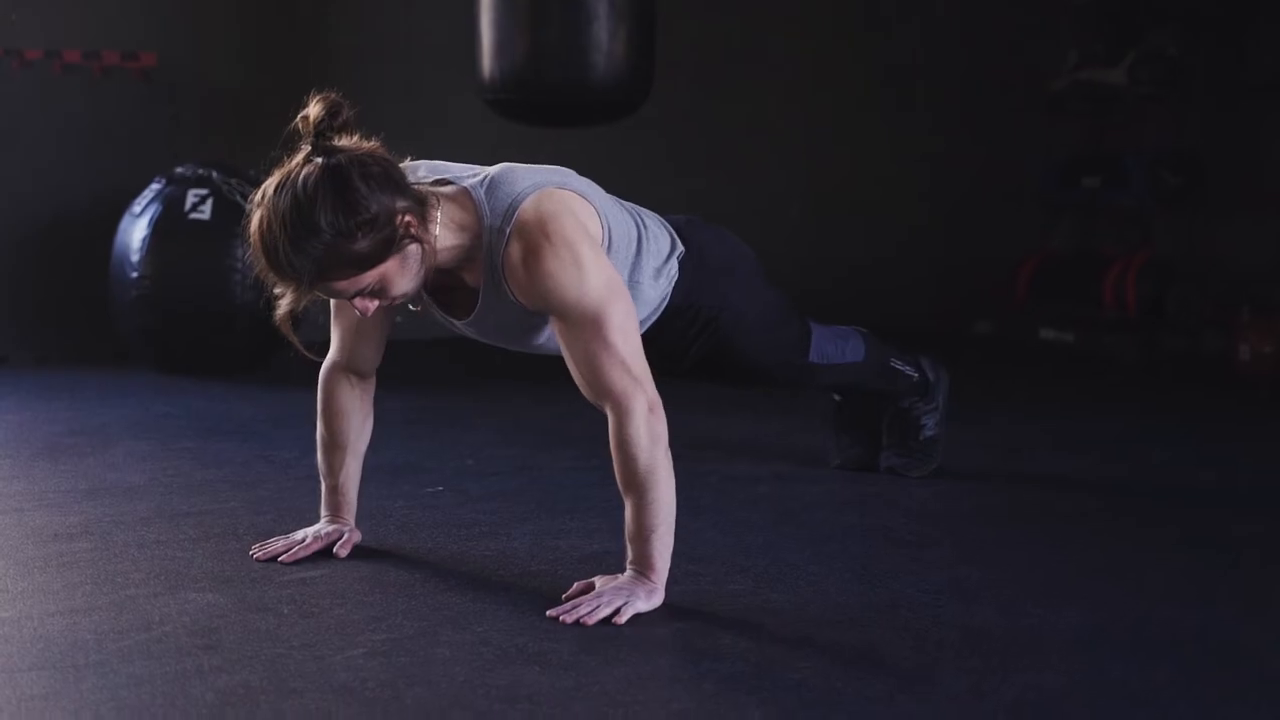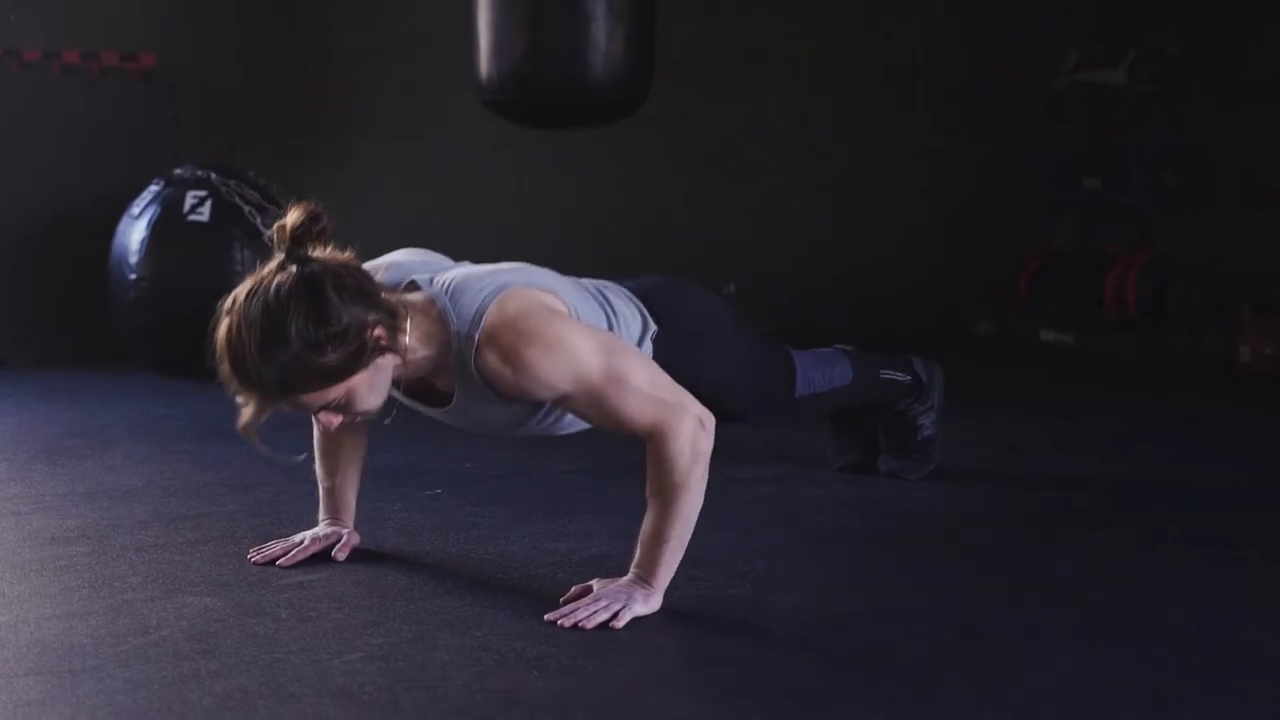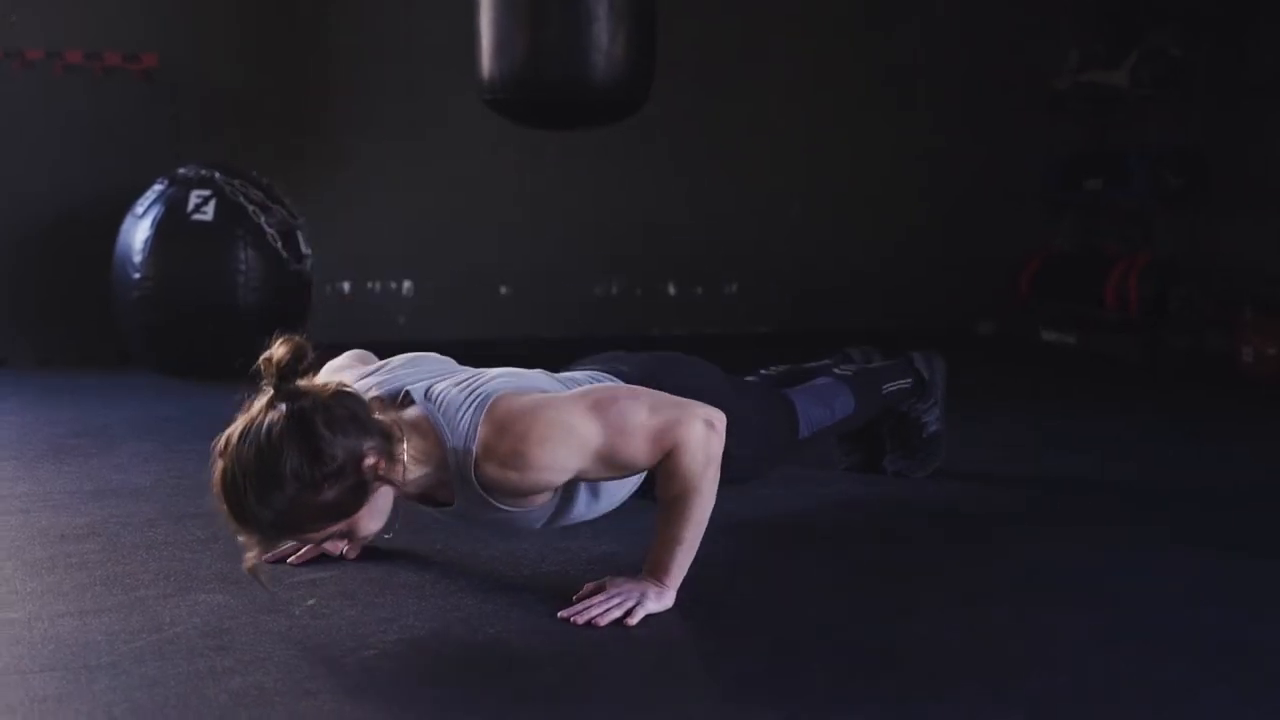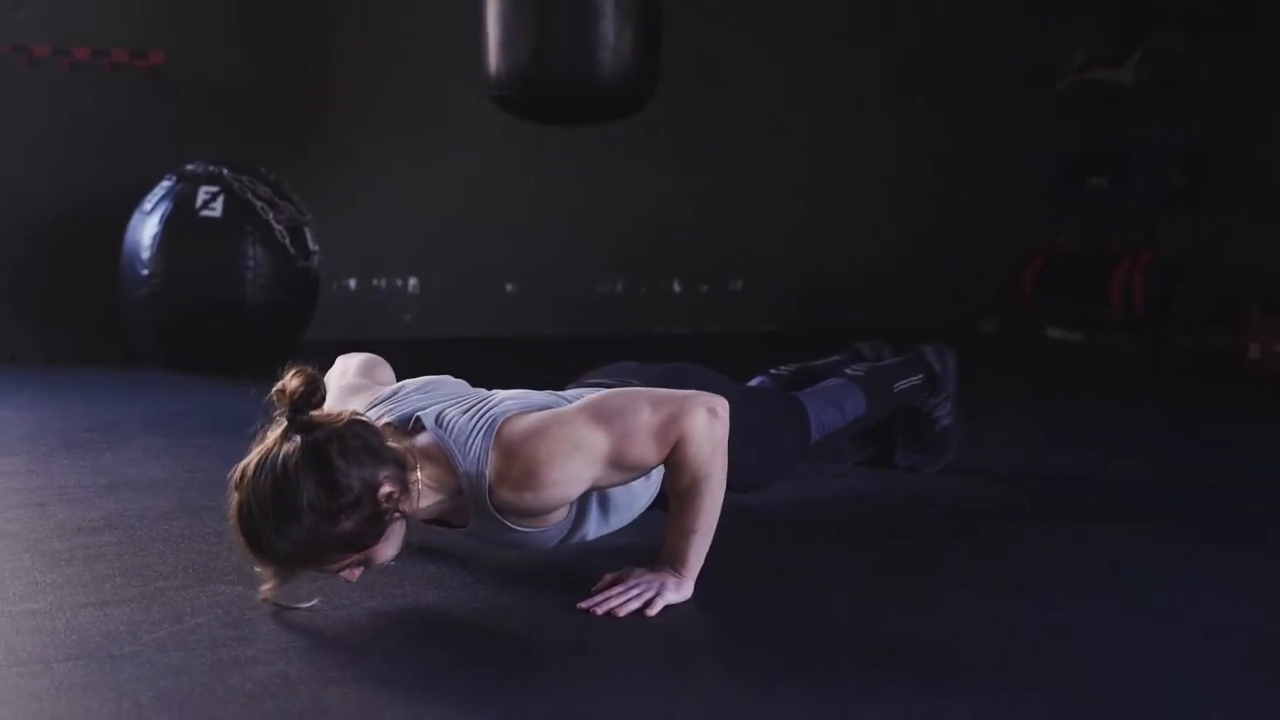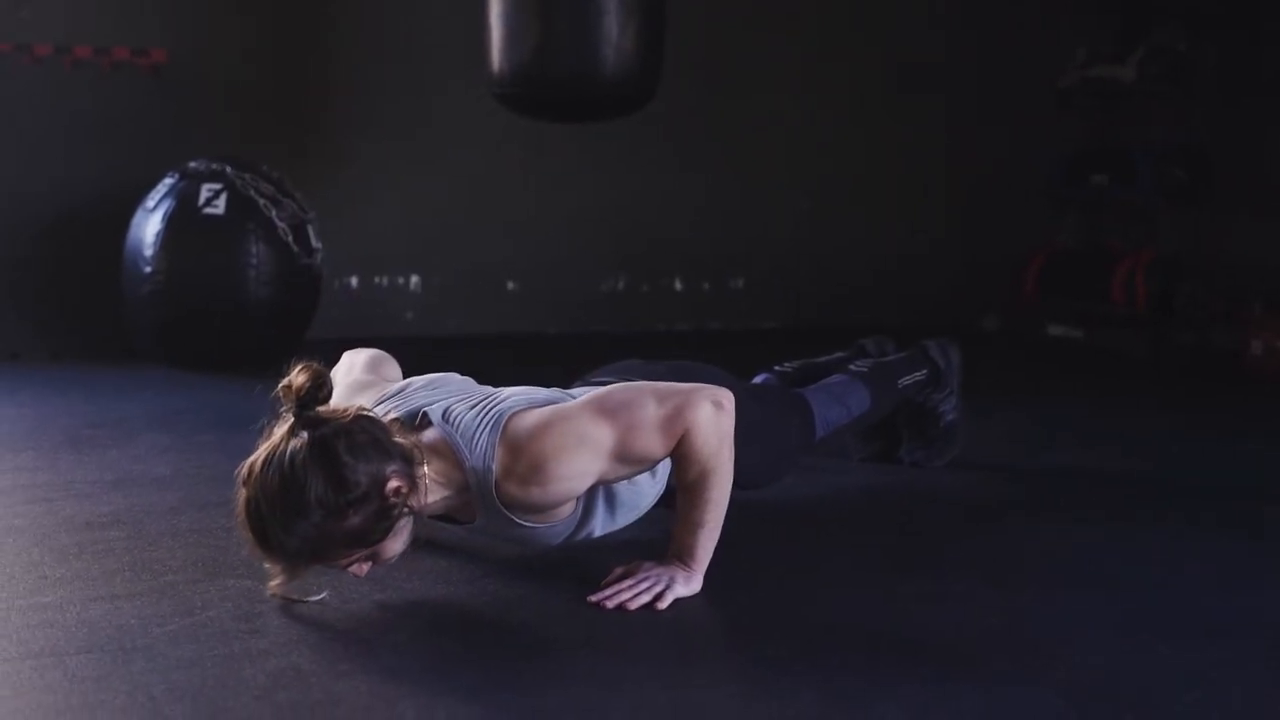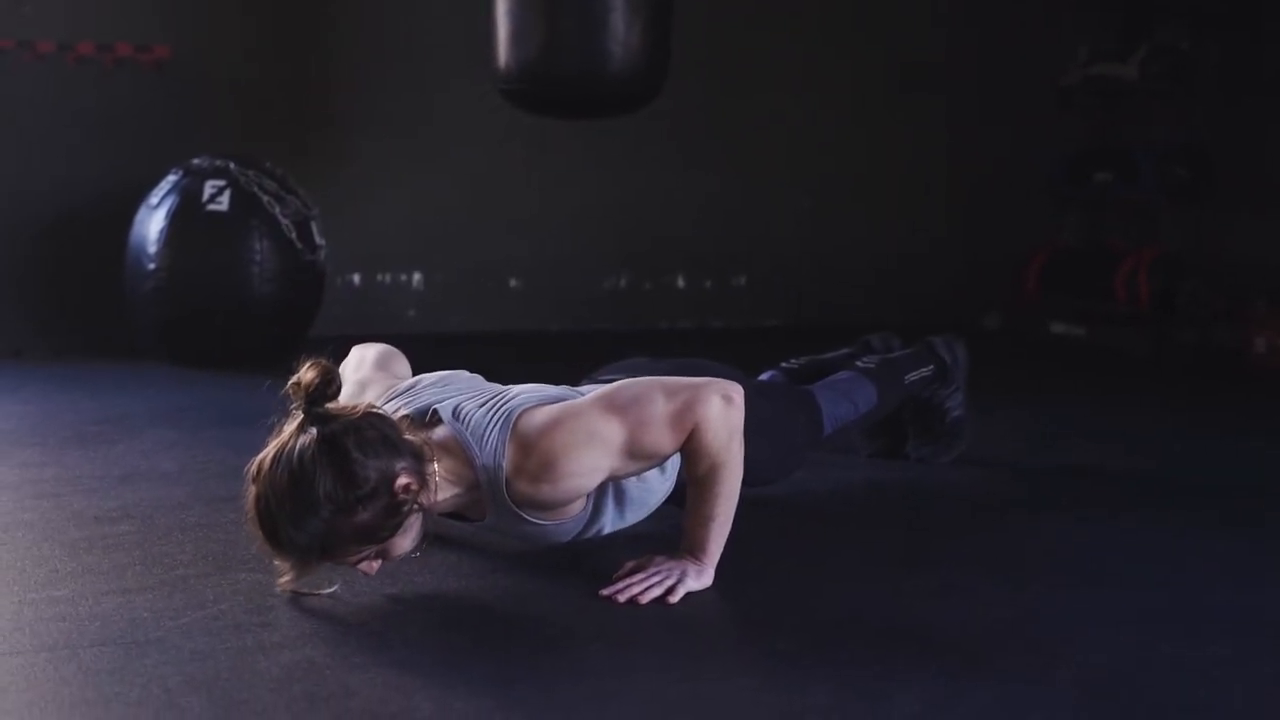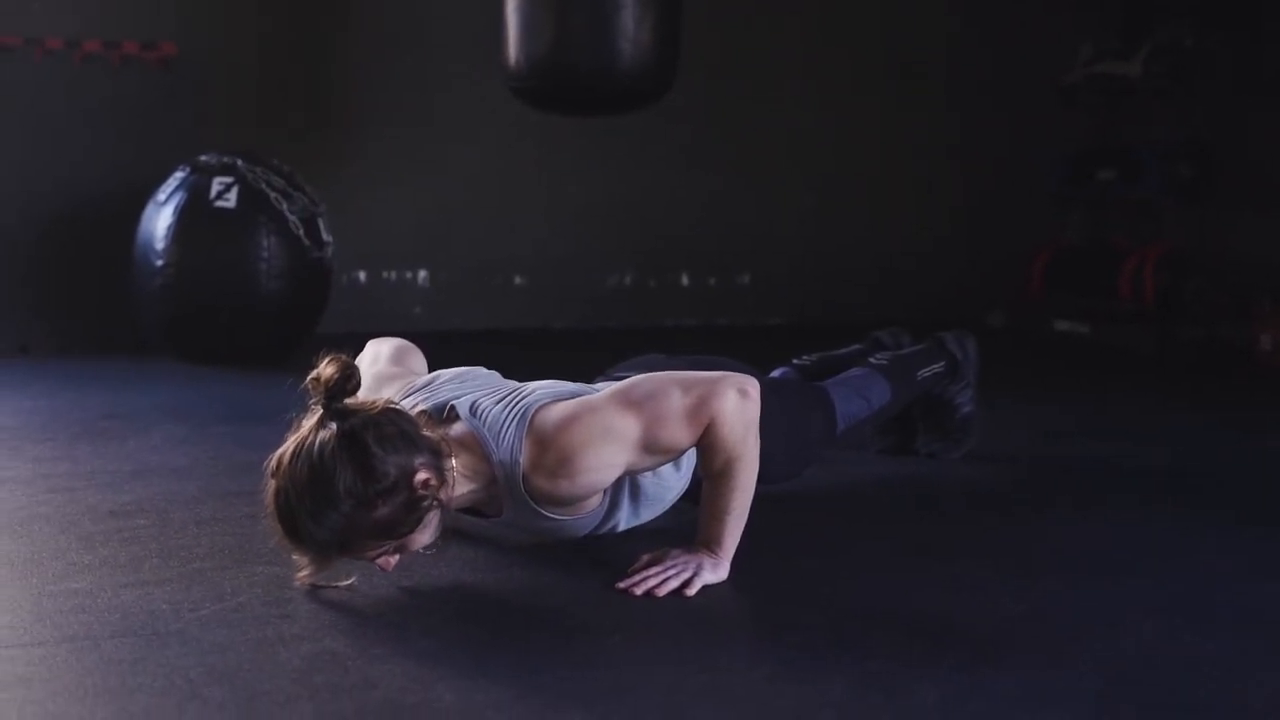
dt=0.7s
person 1, frame 1
left shoulder: (539, 239)
right shoulder: (376, 224)
left elbow: (635, 406)
right elbow: (347, 371)
left wrist: (648, 578)
right wrist: (337, 514)
left hip: (690, 282)
right hip: (624, 298)
left knee: (798, 355)
right knee: (792, 368)
left ankle: (912, 382)
right ankle: (861, 409)
person 1, frame 2
left shoulder: (511, 338)
right shoulder: (355, 310)
left elbow: (686, 425)
right elbow: (340, 409)
left wrist: (646, 584)
right wrist: (337, 519)
left hip: (666, 339)
right hip: (600, 327)
left knee: (787, 383)
right knee: (791, 383)
left ankle: (906, 384)
right ankle: (857, 409)
person 1, frame 3
left shoulder: (506, 448)
right shoulder: (343, 402)
left elbow: (699, 431)
left wrist: (660, 583)
right wrist: (339, 527)
left hip: (676, 414)
right hip: (596, 392)
left knee: (788, 417)
right knee: (775, 401)
left ankle: (906, 381)
right ankle: (840, 368)
person 1, frame 4
left shoulder: (520, 471)
right shoulder: (357, 420)
left elbow: (699, 416)
right elbow: (359, 361)
left wrist: (679, 573)
right wrist: (357, 524)
left hip: (684, 415)
right hip: (603, 401)
left knee: (796, 420)
right knee: (775, 399)
left ankle: (918, 376)
right ankle: (855, 364)
person 1, frame 5
left shoulder: (529, 468)
right shoulder: (362, 419)
left elbow: (707, 410)
right elbow: (366, 358)
left wrist: (687, 567)
right wrist: (368, 522)
left hip: (690, 418)
right hip: (613, 402)
left knee: (805, 416)
right knee: (776, 392)
left ankle: (919, 372)
right ankle: (860, 359)
person 1, frame 6
left shoulder: (539, 465)
right shoulder: (369, 414)
left elbow: (717, 406)
right elbow: (374, 353)
left wrist: (699, 561)
right wrist: (387, 520)
left hip: (697, 415)
right hip: (617, 395)
left knee: (810, 414)
right knee: (781, 388)
left ankle: (928, 369)
right ankle: (866, 354)
person 1, frame 7
left shoulder: (556, 460)
right shoulder: (387, 413)
left elbow: (732, 399)
right elbow: (389, 348)
left wrist: (715, 554)
right wrist: (400, 517)
left hip: (711, 411)
right hip: (630, 393)
left knee: (825, 410)
right knee: (798, 384)
left ankle: (939, 364)
right ankle: (877, 351)
